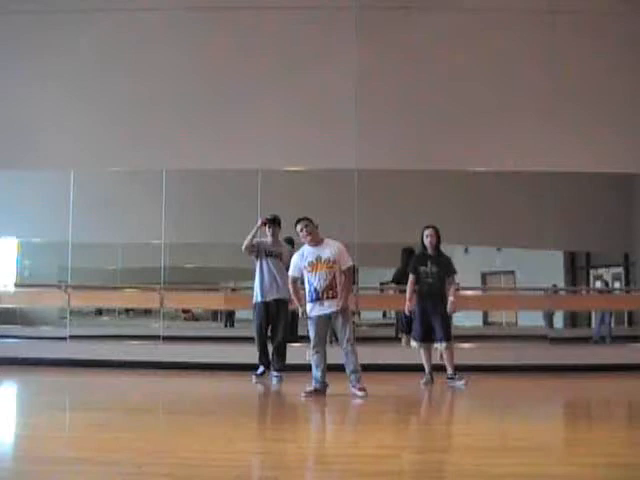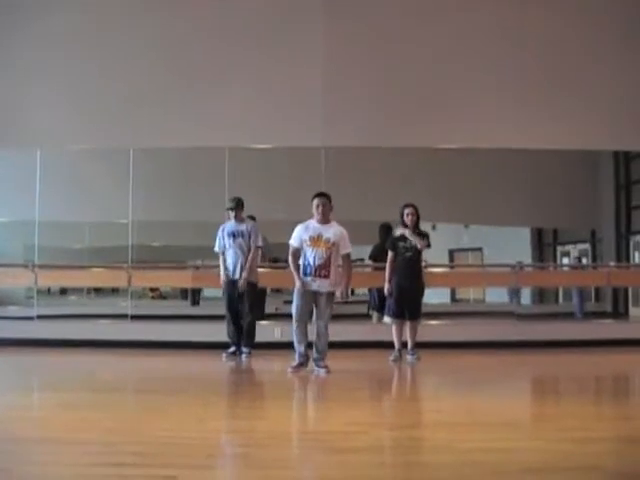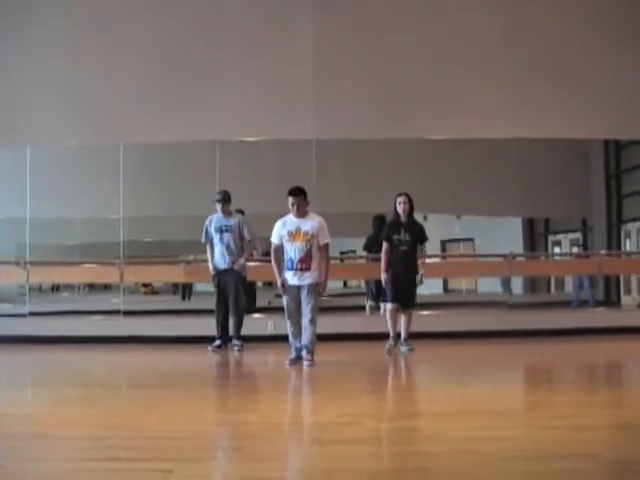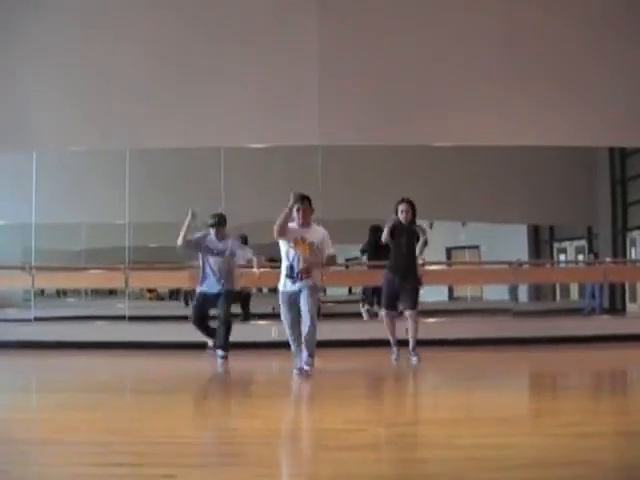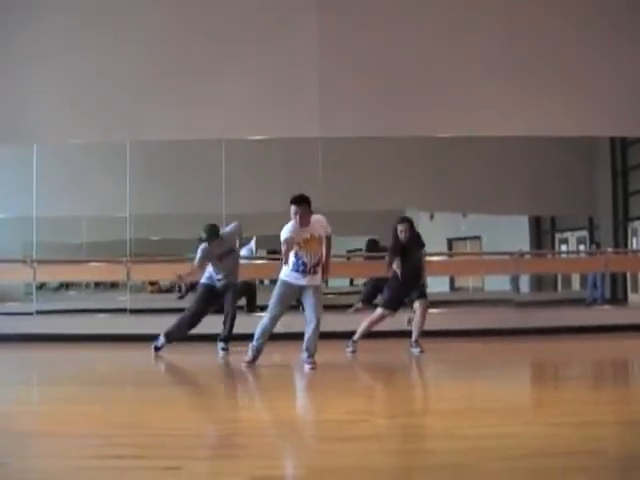
dt=1s
person 1, frame 1
left shoulder: (336, 247)
right shoulder: (299, 257)
left elbow: (348, 275)
right elbow: (293, 283)
left wrist: (345, 299)
right wrist: (300, 306)
left hip: (338, 305)
right hip: (315, 309)
left knee: (347, 343)
right knee: (317, 347)
left ankle: (356, 382)
right ankle: (318, 385)
person 1, frame 2
left shoulder: (339, 232)
right shoulder: (302, 228)
left elbow: (346, 261)
right elbow: (293, 255)
left wrist: (345, 286)
right wrist: (297, 279)
left hip: (327, 286)
right hip: (304, 284)
left knee: (322, 324)
right knee: (299, 320)
left ankle: (320, 360)
right ankle: (301, 357)
person 1, frame 3
left shoulder: (318, 222)
right shoulder: (281, 224)
left elbow: (324, 251)
right elbow: (275, 252)
left wrist: (324, 277)
right wrist: (278, 277)
left hip: (311, 279)
right hip: (289, 279)
left knee: (309, 316)
right knee: (292, 317)
left ankle: (307, 352)
right ankle: (296, 351)
person 1, frame 4
left shoulder: (321, 233)
right shoulder: (287, 229)
left elbow: (331, 259)
right elbow: (277, 233)
left wrist: (317, 263)
right wrist: (288, 209)
left hip: (309, 285)
right hip: (287, 286)
left knee: (309, 319)
right knee: (291, 326)
left ankle: (307, 357)
right ankle: (300, 360)
person 1, frame 5
left shoulder: (320, 221)
right shoulder: (289, 230)
left elbow: (327, 237)
right elbow: (286, 243)
left wrist: (327, 261)
right wrist: (286, 252)
left hip: (313, 281)
right hip: (289, 279)
left knee: (314, 319)
right knee: (272, 316)
left ankle: (308, 355)
right ankle: (255, 350)
person 2, frame 1
left shoulder: (445, 260)
right shoulder: (417, 259)
left elbow: (452, 283)
right elbow: (411, 282)
left wrist: (452, 299)
right wrist: (408, 300)
left hip: (440, 304)
right hip: (422, 304)
left knee: (444, 340)
right knee: (423, 341)
left ankle: (451, 374)
right ankle: (428, 374)
person 2, frame 2
left shoulder: (423, 235)
right shoulder: (395, 236)
left elbow: (422, 245)
right elbow: (390, 260)
left wrist: (407, 232)
right wrist: (387, 281)
left hip: (415, 281)
right hip: (398, 280)
left knee: (413, 317)
right knee: (396, 316)
left ankle: (411, 349)
right ankle: (397, 350)
person 2, frame 3
left shoulder: (417, 227)
right shoulder: (390, 226)
left elbow: (421, 250)
right elbow: (385, 250)
left wrist: (421, 270)
right wrist: (383, 271)
left hip: (411, 271)
right hip: (394, 271)
left knee: (408, 307)
right knee: (392, 304)
left ankle: (404, 340)
right ankle: (392, 338)
person 2, frame 4
left shoulder: (417, 231)
right shoulder: (394, 227)
left elbow: (419, 253)
right elbow: (384, 240)
left wrist: (422, 239)
right wrist: (389, 226)
left hip: (409, 277)
right hip: (392, 276)
left knee: (411, 313)
right knee: (386, 313)
left ankle: (412, 350)
right ankle: (395, 346)
person 2, frame 5
left shoulder: (417, 239)
right shoulder: (396, 247)
right elbow: (394, 265)
left wrist: (423, 276)
right wrist: (396, 267)
left hip: (416, 281)
right hip: (398, 283)
left knee: (421, 306)
right knee: (380, 313)
left ankle: (414, 342)
right ankle: (354, 340)
person 3, frame 1
left shoulder: (286, 250)
right shoulder: (259, 245)
right elbow: (245, 248)
right wrist: (257, 227)
left hip: (280, 296)
right hip: (261, 296)
left knee: (279, 335)
right knee: (259, 332)
left ankle: (277, 370)
right ankle: (263, 364)
person 3, frame 2
left shoulder: (251, 226)
right shoulder: (224, 228)
left elbow: (254, 251)
right elbow: (221, 253)
left wrist: (246, 273)
right wrist: (223, 272)
left hip: (247, 276)
right hip: (230, 276)
left knee: (246, 313)
right knee: (231, 312)
left ankle: (246, 346)
right ankle: (235, 345)
person 3, frame 3
left shoulder: (238, 220)
right shoulder: (211, 221)
left elbow: (248, 242)
right elbow: (208, 244)
left wrist: (242, 260)
right wrist: (210, 263)
left hip: (234, 267)
right hip: (218, 268)
left knee: (236, 303)
right knee: (220, 304)
left ankle: (237, 338)
right ankle: (221, 338)
person 3, frame 4
left shoulder: (232, 242)
right shoulder: (202, 238)
right elbow: (180, 244)
right wrist: (188, 222)
left hip: (224, 287)
right hip: (205, 287)
left knee: (224, 317)
right knee: (197, 319)
left ankle: (222, 347)
right ankle: (213, 335)
person 3, frame 5
left shoulder: (231, 233)
right shoulder: (205, 249)
left elbow: (238, 224)
right elbow: (197, 266)
left wrist: (238, 246)
right wrist: (185, 277)
left hip: (229, 282)
right hip: (210, 282)
left knee: (230, 311)
right knee: (194, 311)
left ankle: (223, 341)
right ankle: (166, 337)
